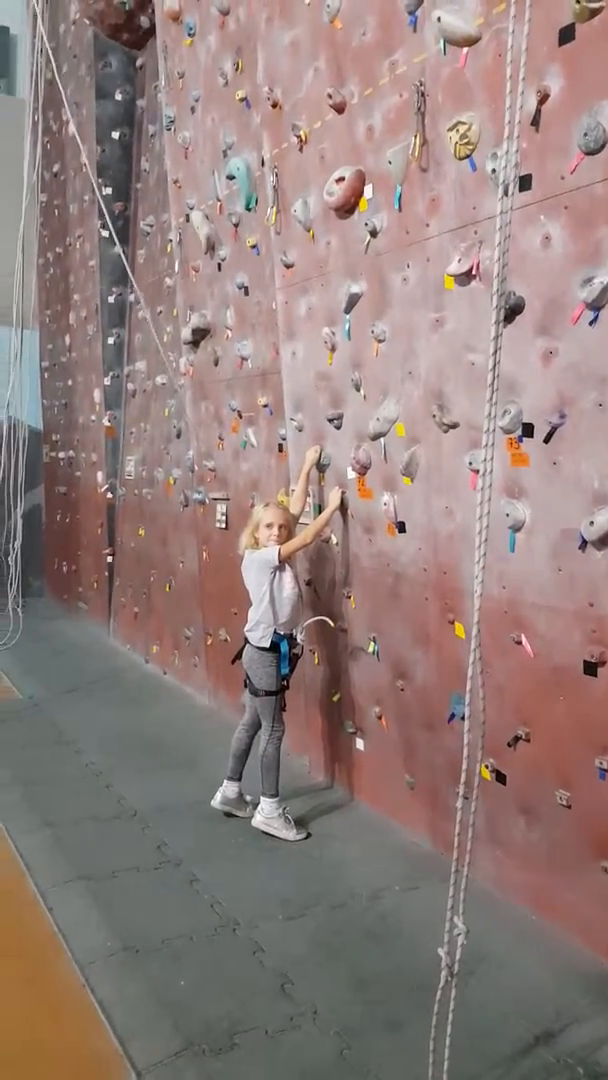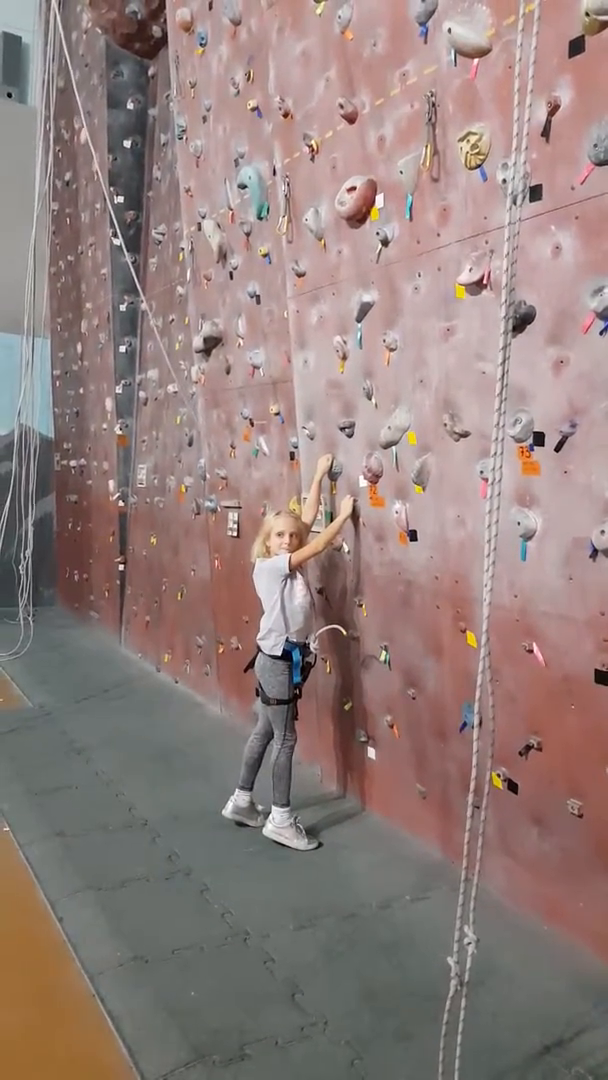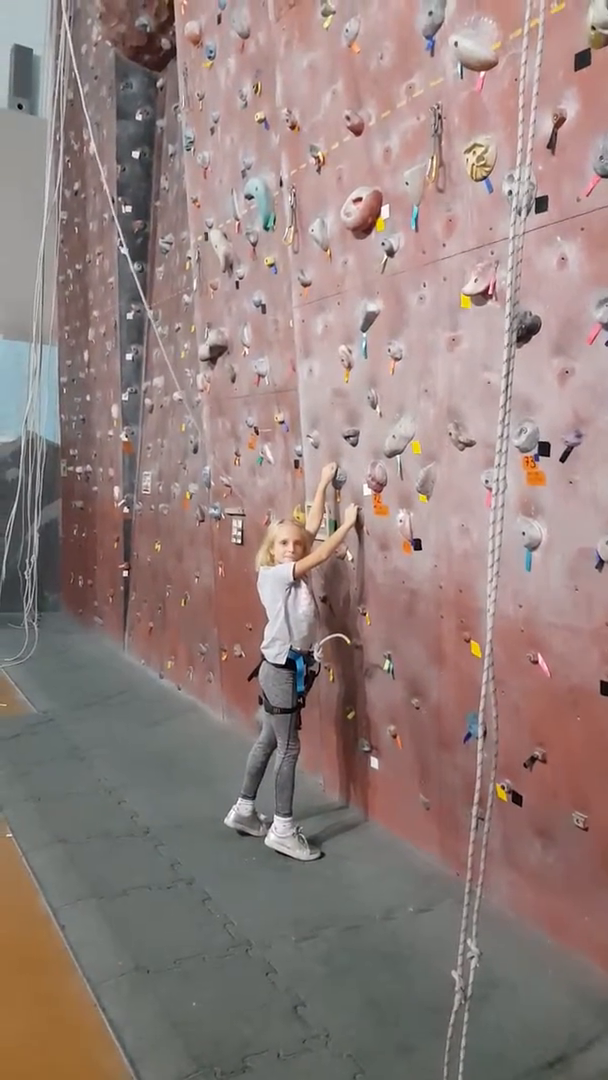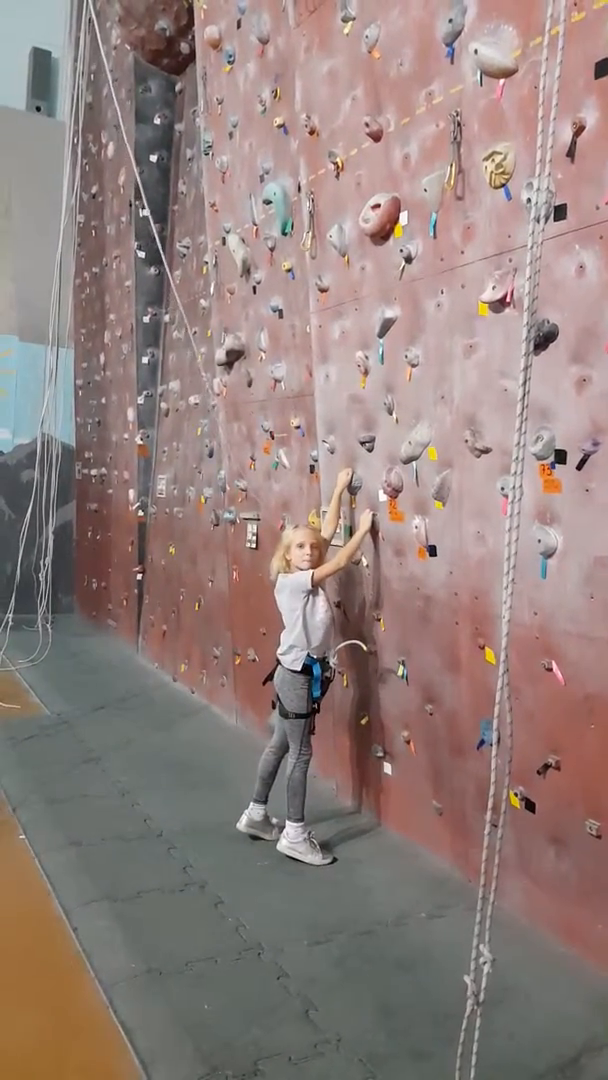
dt=0.5s
person 1, frame 1
left shoulder: (279, 554)
right shoulder: (256, 559)
left elbow: (295, 511)
right elbow: (307, 539)
left wrist: (307, 468)
right wrist: (332, 507)
left hip: (275, 648)
right hip: (264, 650)
left knee: (253, 723)
right knee: (273, 729)
left ankle: (230, 792)
right ankle: (269, 810)
person 1, frame 2
left shoulder: (291, 563)
right shoulder: (267, 567)
left elbow: (307, 519)
right elbow: (318, 546)
left wrist: (319, 476)
right wrist: (343, 515)
left hip: (288, 657)
right hip: (276, 659)
left knee: (265, 731)
right knee: (285, 738)
left ankle: (241, 801)
right ankle: (280, 819)
person 1, frame 3
left shoulder: (295, 571)
right shoulder: (271, 575)
left elbow: (312, 528)
right elbow: (322, 555)
left wrist: (324, 484)
right wrist: (348, 523)
left hip: (294, 665)
right hip: (280, 667)
left knee: (268, 741)
right knee: (288, 748)
left ankle: (243, 811)
right ankle: (282, 830)
person 1, frame 4
left shoulder: (310, 578)
right shoulder: (290, 582)
left elbow: (327, 532)
right elbow: (339, 562)
left wrist: (340, 490)
right wrist: (363, 529)
left hip: (307, 672)
right hip: (296, 673)
left knee: (280, 745)
right knee: (300, 754)
left ankle: (256, 815)
right ankle: (294, 835)
